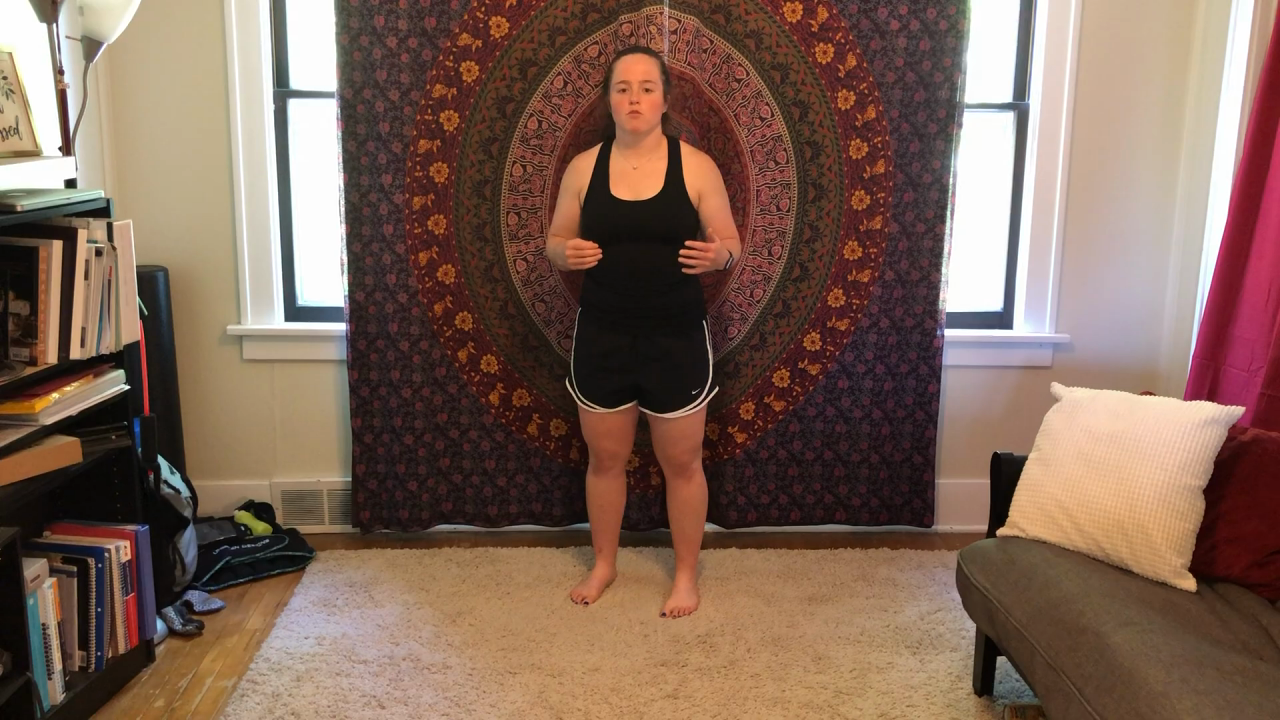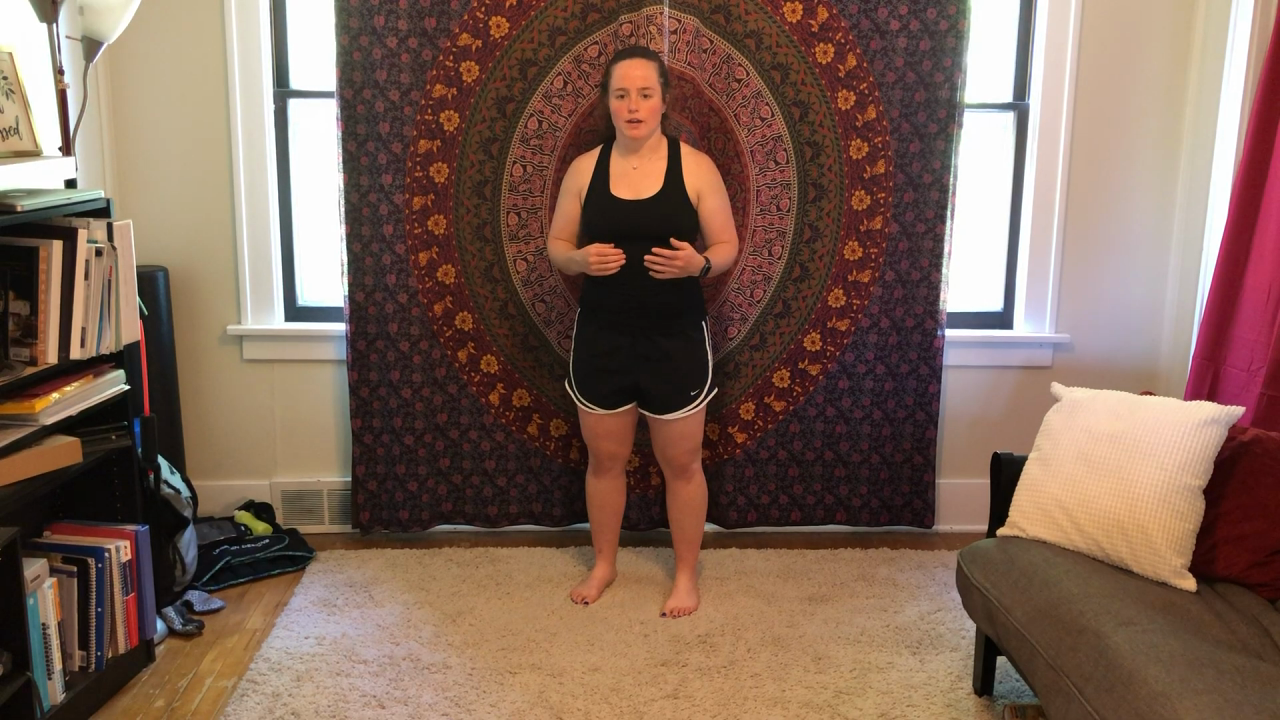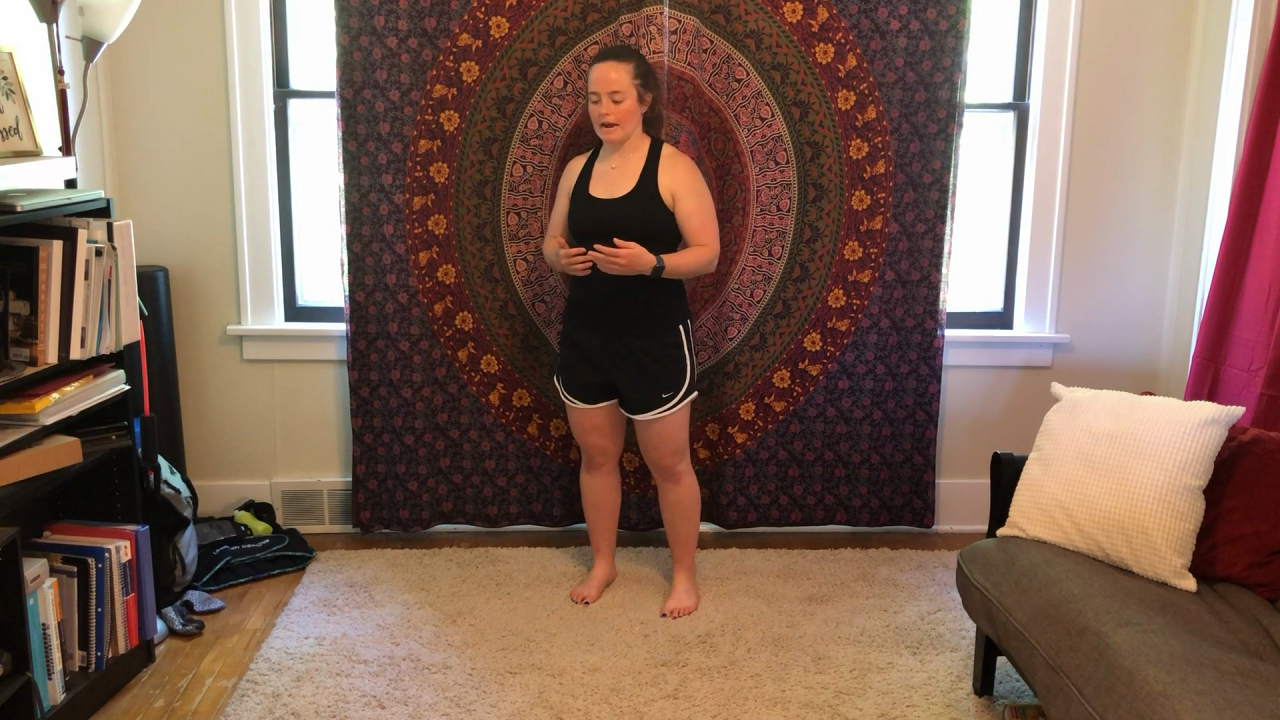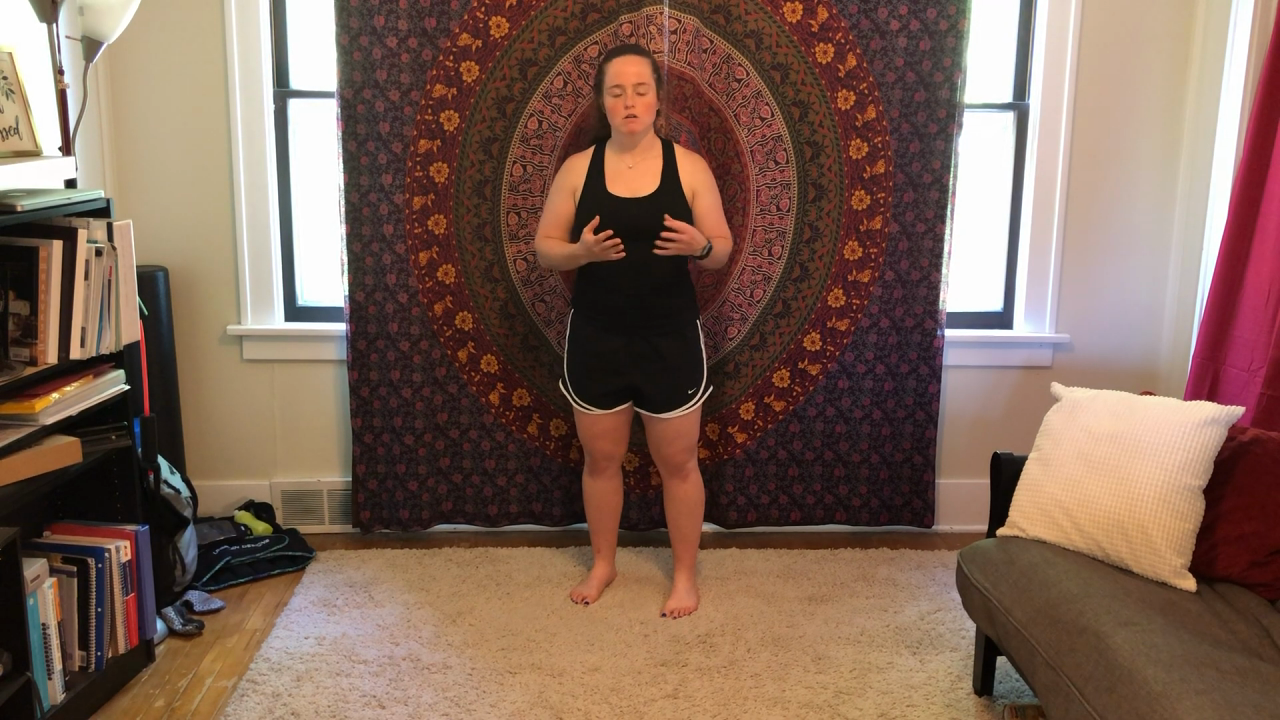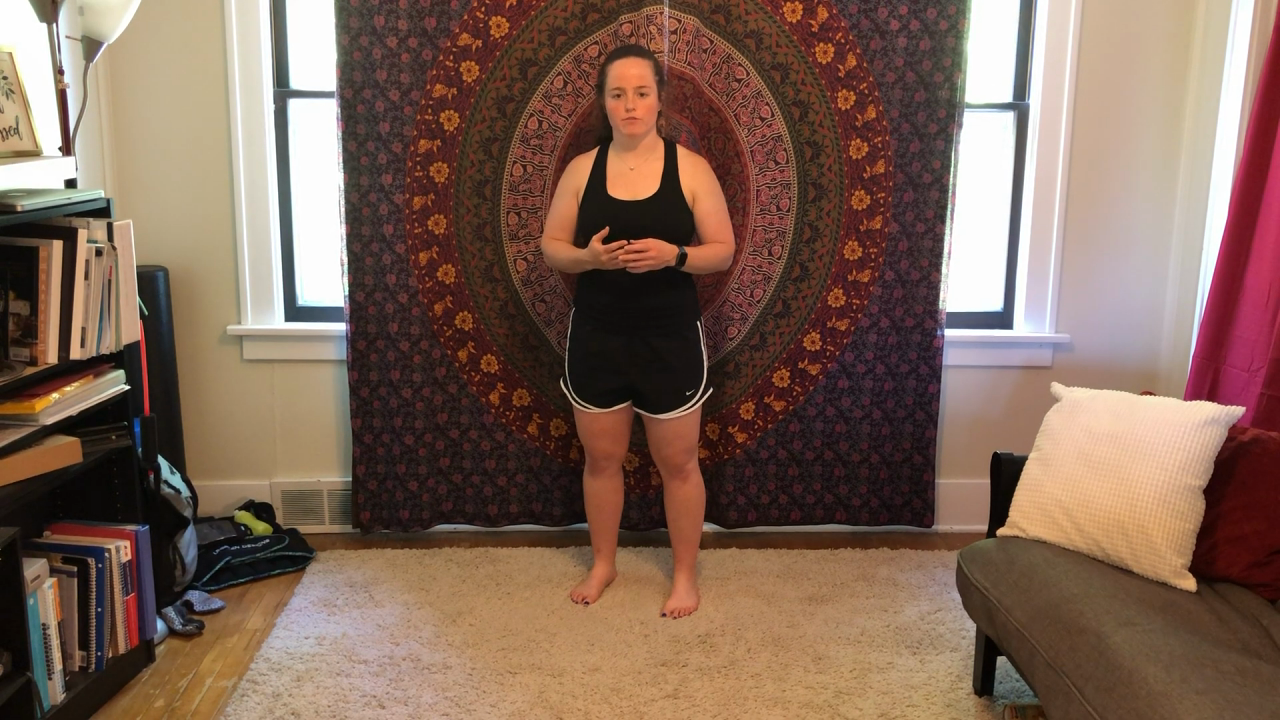
dt=1s
person 1, frame 1
left shoulder: (696, 166)
right shoulder: (584, 167)
left elbow: (731, 242)
right elbow: (554, 241)
left wrist: (720, 257)
right wrist: (565, 254)
left hip: (676, 336)
right hip: (602, 335)
left knee: (681, 463)
right knee: (604, 458)
left ankle: (686, 574)
right ankle: (603, 564)
person 1, frame 2
left shoulder: (696, 167)
right shoulder: (585, 168)
left elbow: (727, 246)
right elbow: (557, 244)
left wrist: (699, 264)
right wrist: (580, 260)
left hip: (675, 337)
right hip: (602, 336)
left knee: (681, 464)
right knee: (604, 459)
left ankle: (686, 575)
right ankle: (603, 564)
person 1, frame 3
left shoulder: (675, 168)
right shoulder: (578, 168)
left elbow: (707, 253)
right elbow: (553, 239)
left wrist: (649, 264)
right wrist: (559, 256)
left hip: (655, 337)
right hip: (585, 335)
left knee: (670, 464)
right knee: (596, 456)
left ankle: (684, 575)
right ankle: (602, 563)
person 1, frame 4
left shoulder: (689, 166)
right shoulder: (577, 168)
left elbow: (724, 247)
right elbow: (544, 247)
left wrist: (699, 245)
right wrist: (581, 250)
left hip: (670, 335)
right hip: (596, 336)
left knee: (677, 462)
right knee: (600, 459)
left ankle: (685, 573)
right ankle: (602, 563)
person 1, frame 5
left shoulder: (691, 168)
right shoulder: (582, 169)
left elbow: (723, 250)
right elbow: (551, 247)
left wrist: (673, 255)
right wrist: (588, 257)
left hip: (671, 338)
right hip: (596, 337)
left knee: (678, 463)
right knee: (601, 459)
left ankle: (684, 574)
right ankle: (602, 564)
